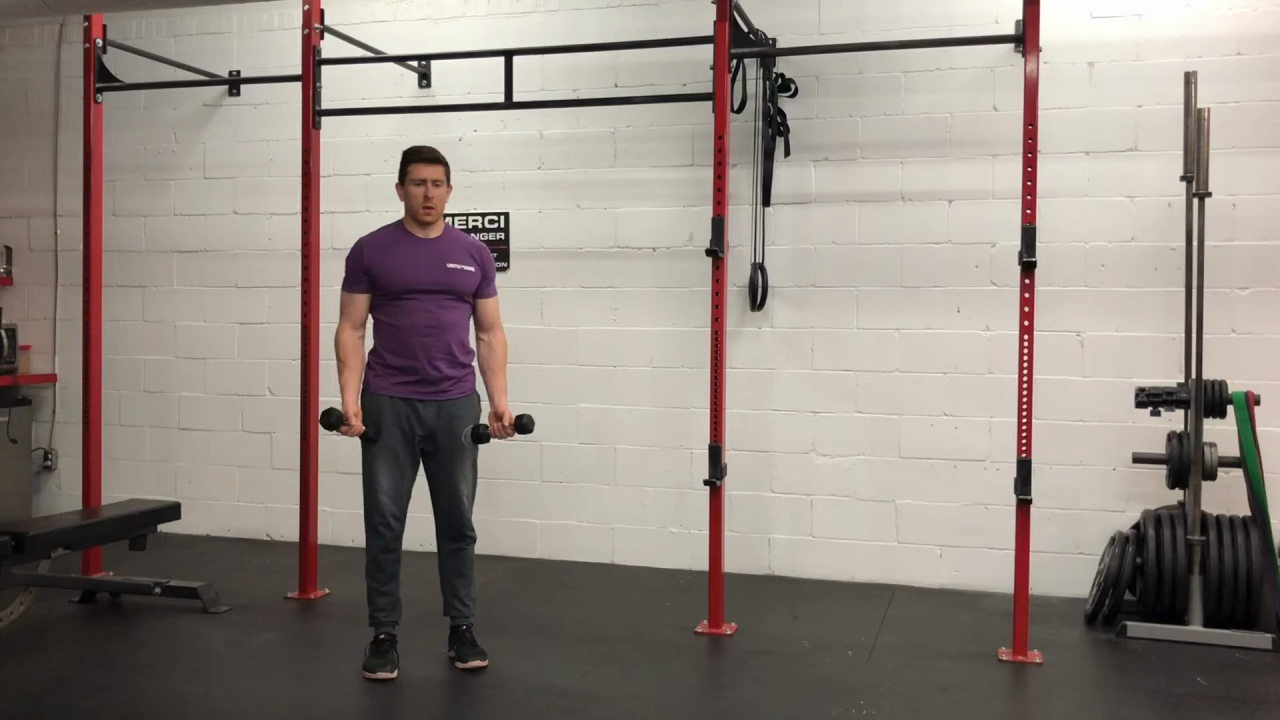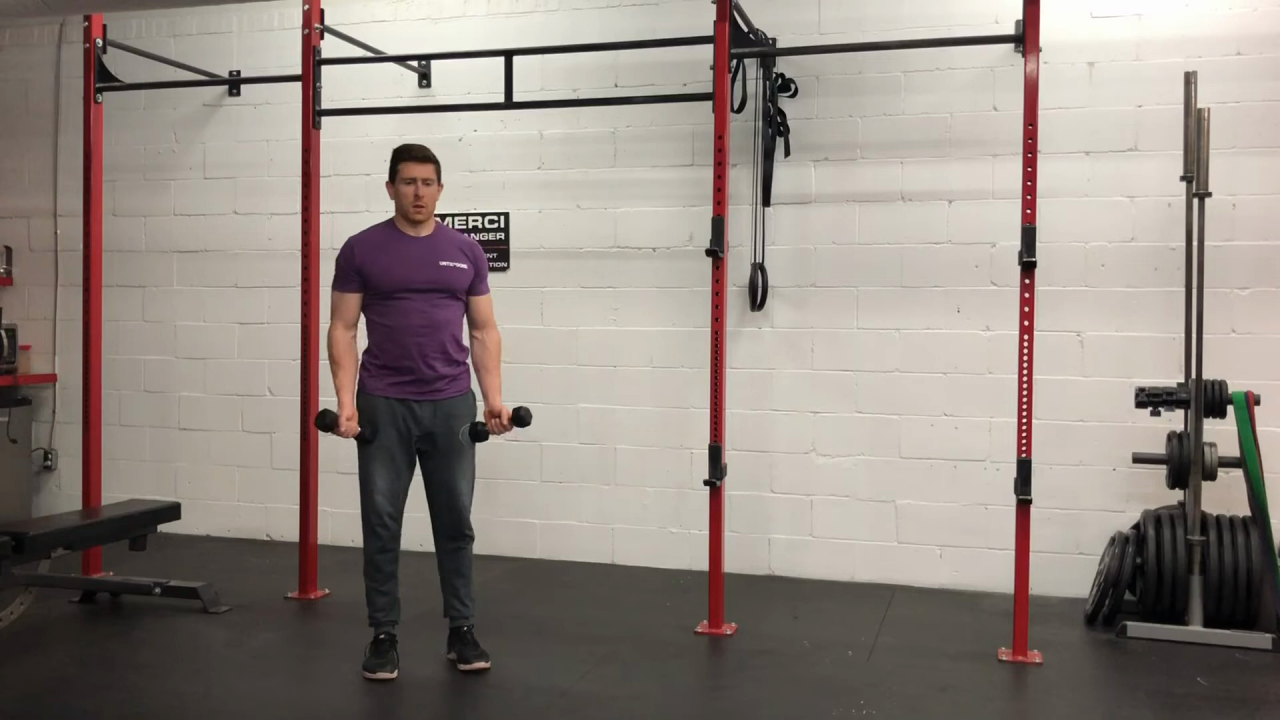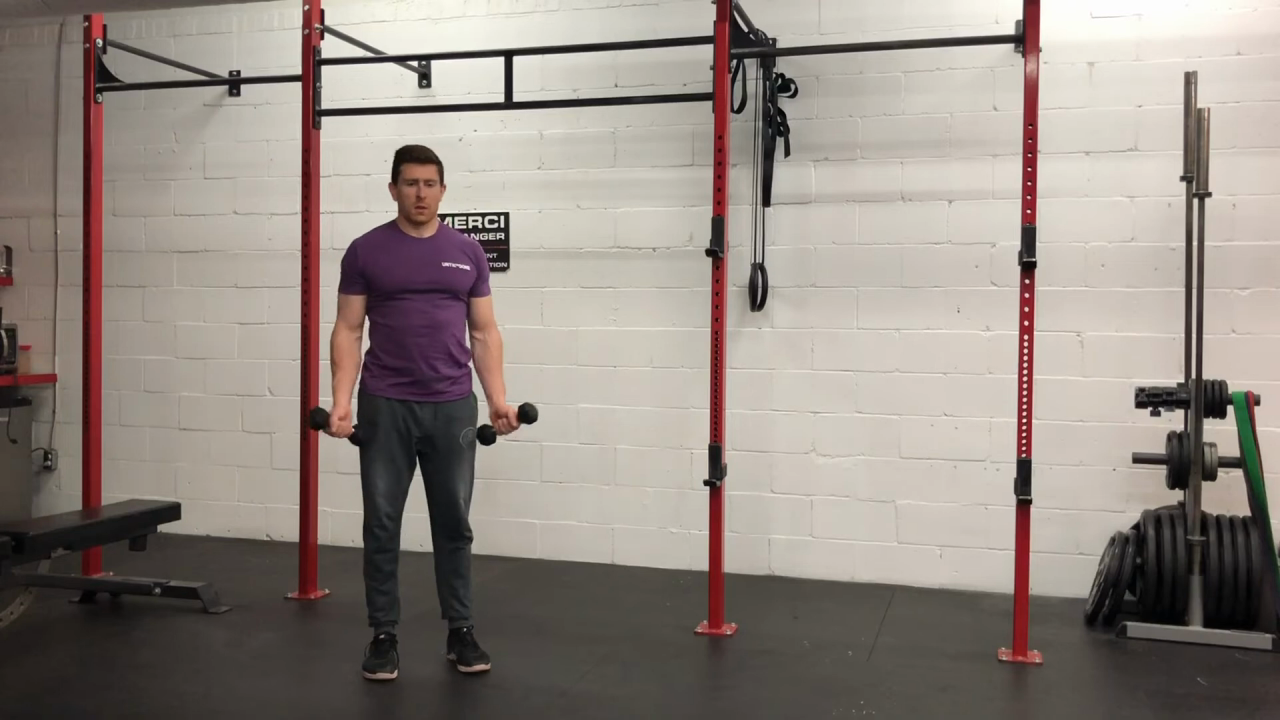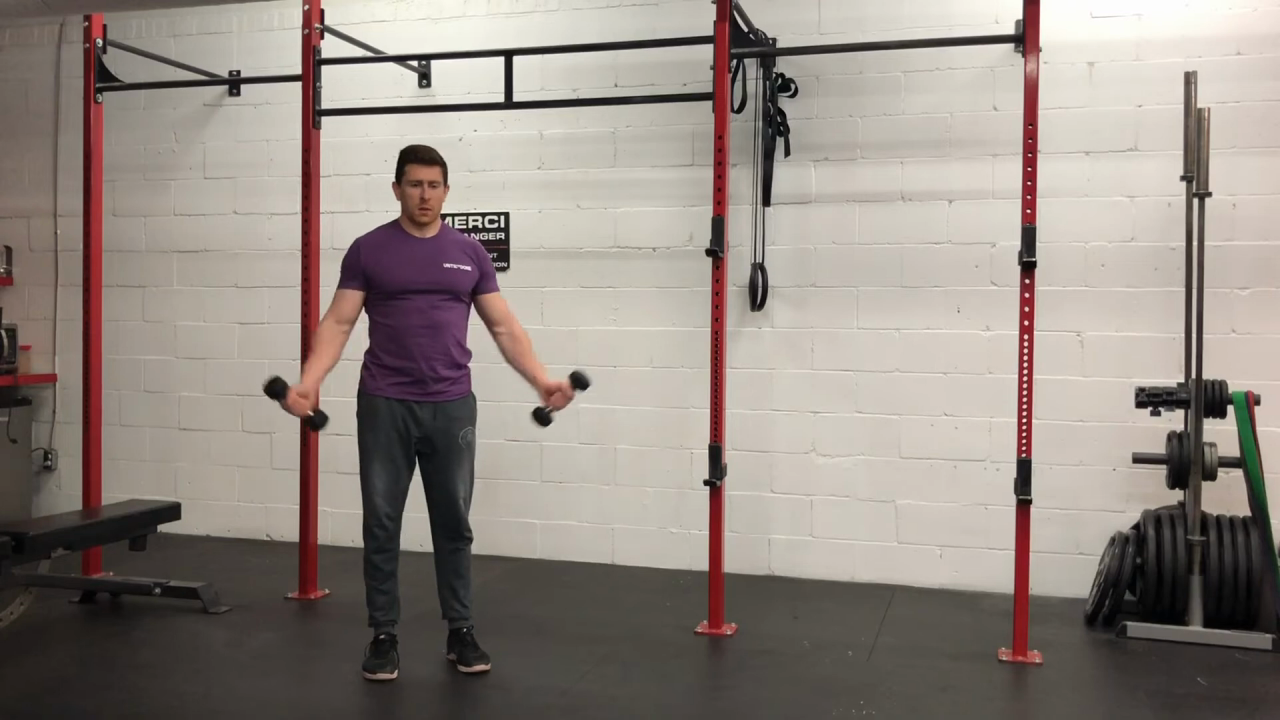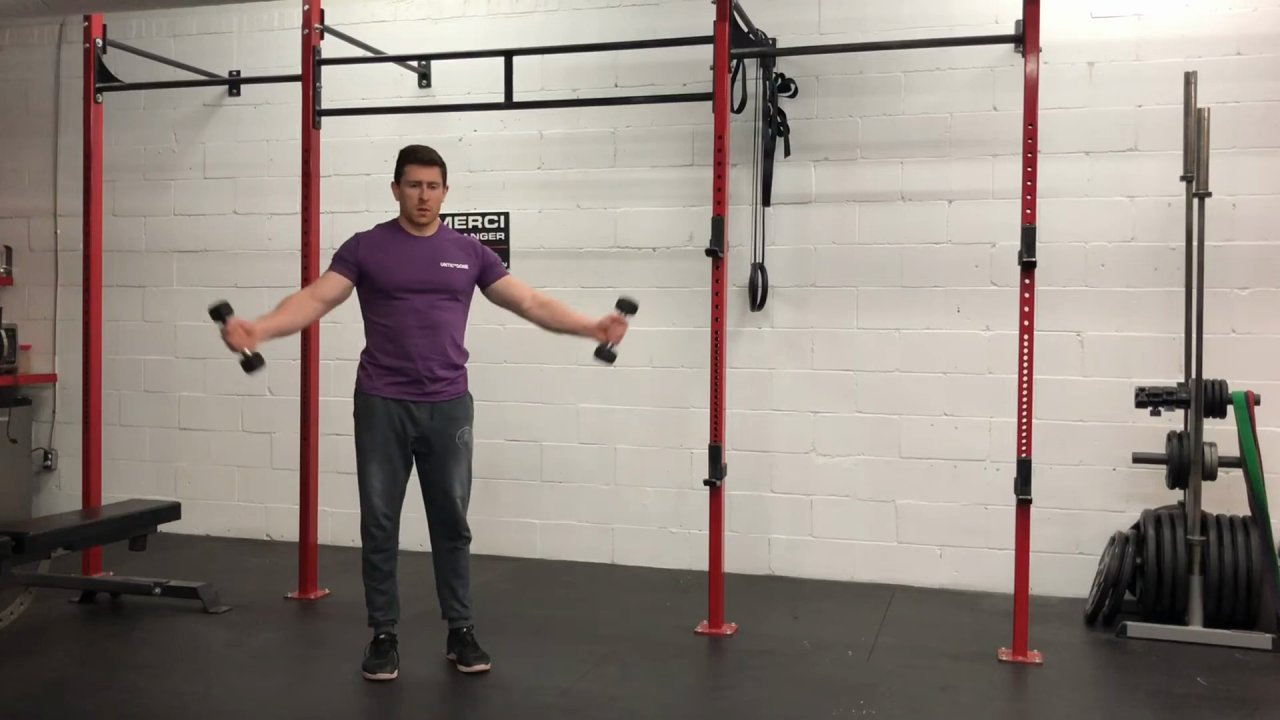
dt=0.2s
person 1, frame 1
left shoulder: (474, 253)
right shoulder: (371, 250)
left elbow: (490, 333)
right elbow: (351, 328)
left wrist: (500, 401)
right wrist: (350, 398)
left hip: (456, 405)
right hip: (389, 405)
left knee: (457, 524)
right knee: (384, 525)
left ankle: (461, 629)
right ankle: (384, 634)
person 1, frame 2
left shoulder: (465, 251)
right shoulder: (362, 249)
left elbow: (483, 329)
right elbow: (342, 328)
left wrist: (494, 397)
right wrist: (346, 400)
left hip: (452, 405)
right hip: (384, 406)
left knee: (456, 523)
right knee: (381, 525)
left ankle: (461, 630)
right ankle: (384, 634)
person 1, frame 3
left shoulder: (467, 252)
right shoulder: (366, 251)
left elbow: (484, 332)
right elbow: (347, 331)
left wrist: (498, 398)
right wrist: (341, 401)
left hip: (452, 408)
right hip: (385, 407)
left knee: (454, 525)
right knee: (381, 525)
left ankle: (460, 631)
right ankle: (383, 635)
person 1, frame 4
left shoulder: (469, 253)
right shoulder: (368, 250)
left elbow: (503, 324)
right elbow: (338, 321)
left wrist: (541, 380)
right wrist: (308, 381)
left hip: (451, 406)
right hip: (384, 405)
left knee: (453, 525)
right knee: (381, 526)
left ankle: (460, 631)
right ankle: (384, 635)
person 1, frame 5
left shoulder: (468, 251)
right shoulder: (365, 248)
left elbow: (528, 301)
right elbow: (315, 298)
left wrist: (590, 327)
right wrist: (258, 329)
left hip: (448, 405)
right hip: (381, 404)
left knee: (452, 524)
right knee: (379, 525)
left ankle: (460, 631)
right ankle: (383, 635)
